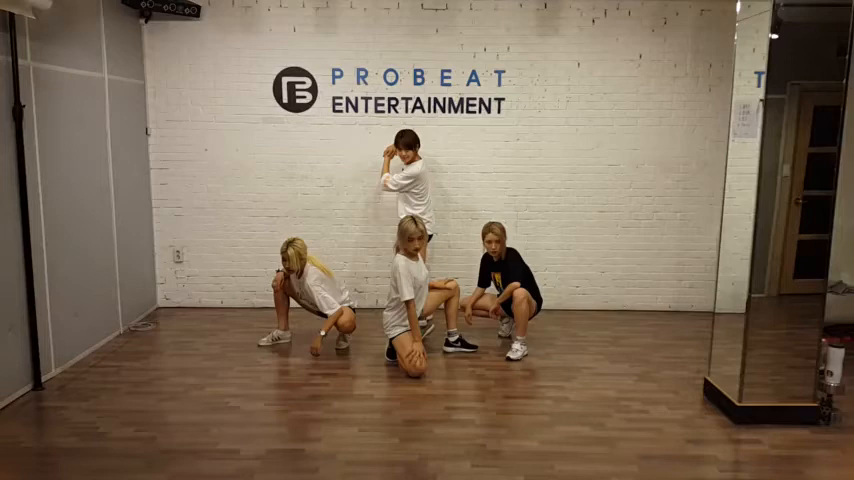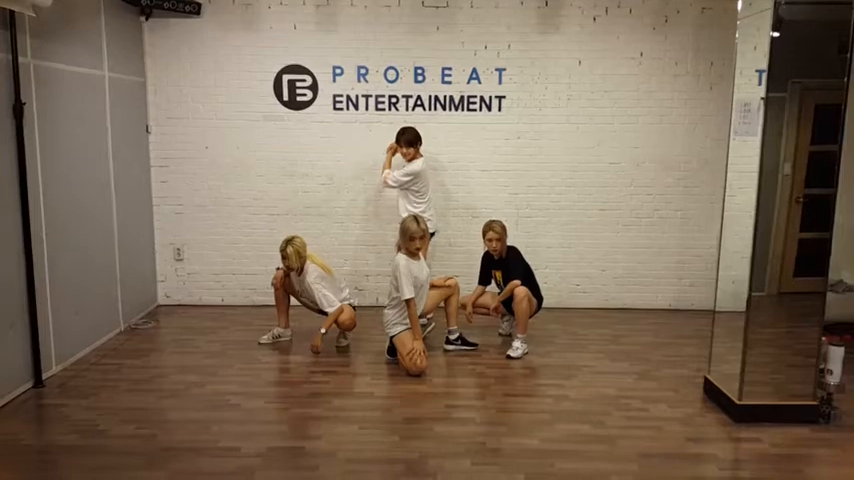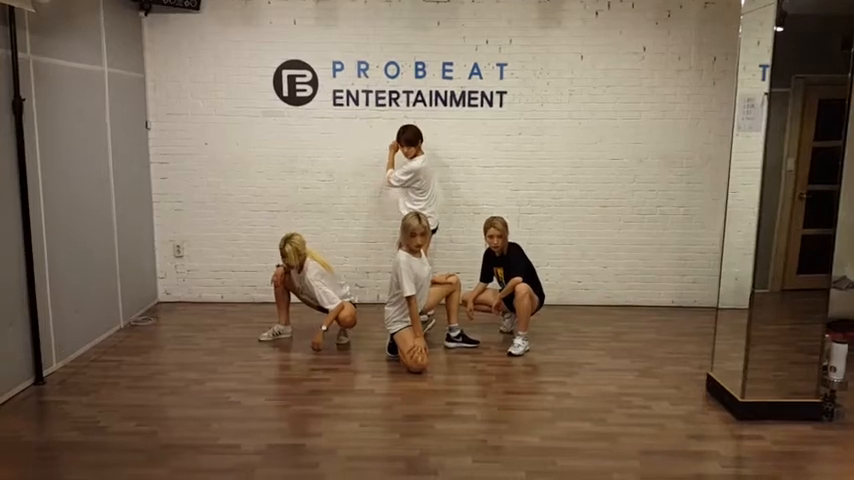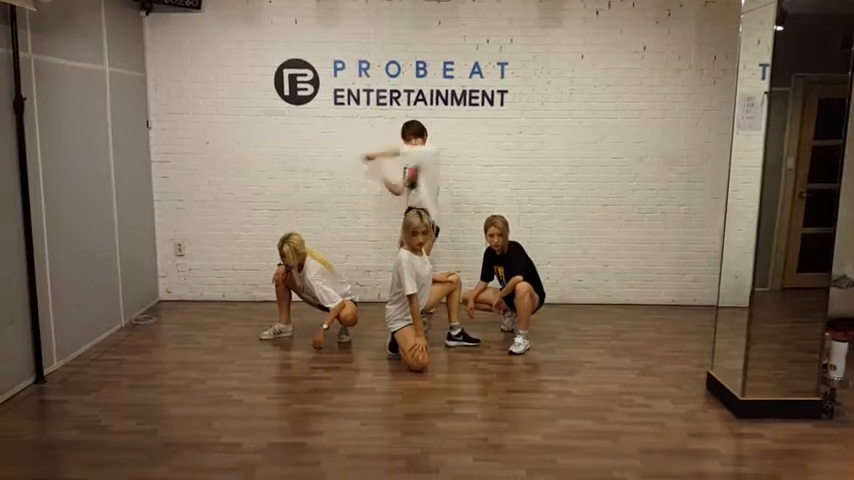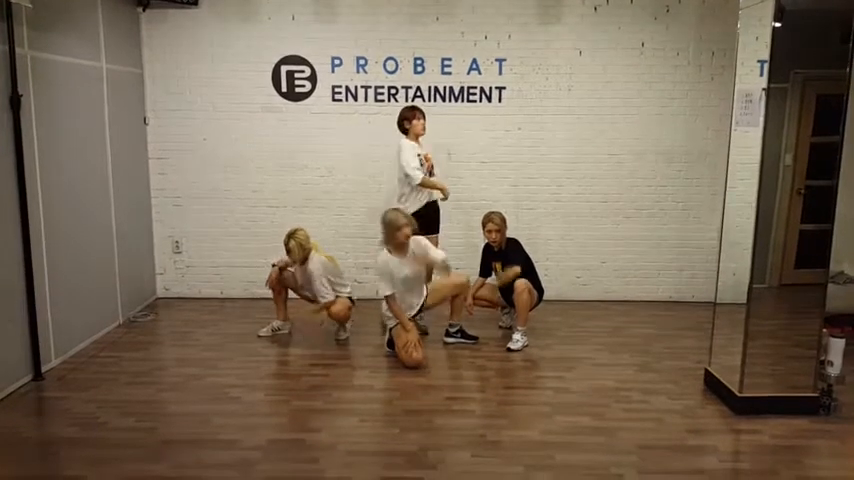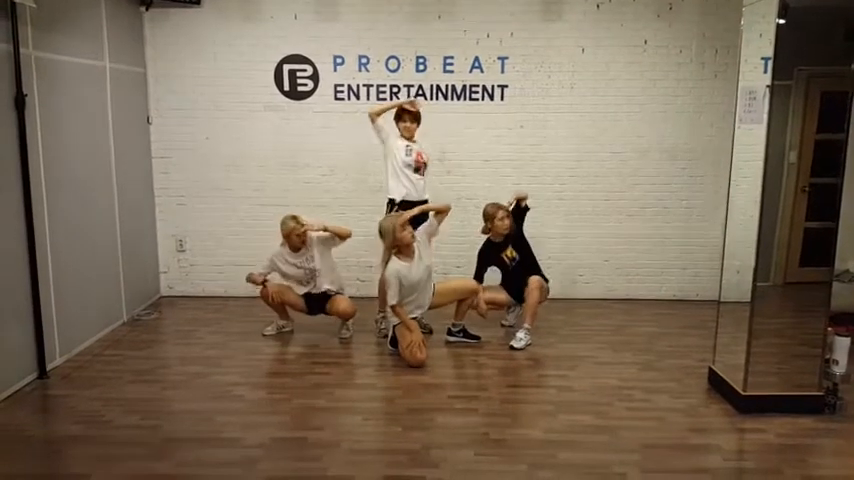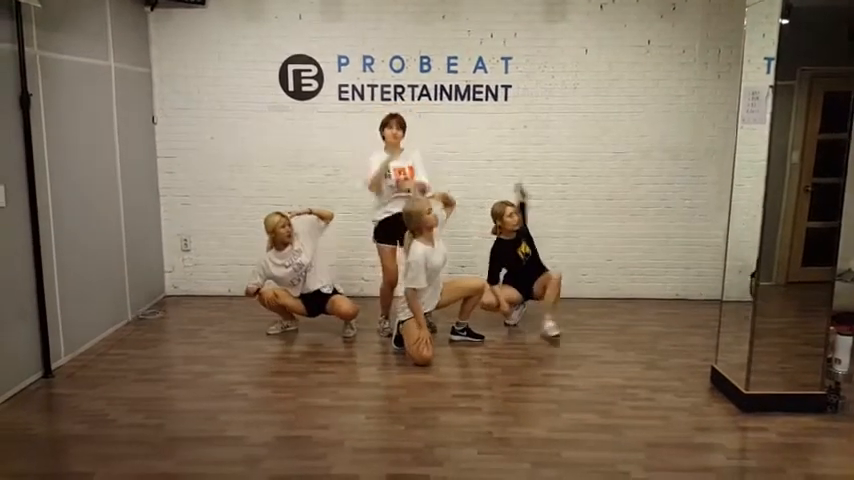
dt=0.5s
person 1, frame 1
left shoulder: (414, 171)
right shoulder: (415, 165)
left elbow: (386, 183)
left wrist: (386, 160)
right wrist: (391, 154)
left ankle: (424, 320)
person 1, frame 2
left shoulder: (414, 169)
right shoulder: (416, 162)
left elbow: (387, 179)
left wrist: (389, 155)
right wrist: (393, 151)
left ankle: (425, 318)
person 1, frame 3
left shoulder: (414, 167)
right shoulder: (420, 161)
left elbow: (391, 179)
left wrist: (391, 154)
right wrist: (395, 151)
left ankle: (425, 314)
right ankle: (423, 309)
person 1, frame 4
left shoulder: (430, 154)
right shoulder: (409, 163)
left elbow: (403, 152)
right elbow: (401, 190)
left wrist: (377, 155)
right wrist: (386, 183)
left hip: (427, 214)
right hip: (413, 212)
person 1, frame 5
left shoulder: (421, 147)
right shoulder: (405, 146)
right elbow: (416, 178)
right wrist: (441, 186)
left hip: (430, 208)
right hip: (412, 211)
left knee: (429, 266)
person 1, frame 6
left shoulder: (421, 148)
right shoulder: (391, 141)
right elbow: (372, 114)
right wrist: (400, 104)
left hip: (421, 206)
right hip: (399, 205)
left ankle: (417, 314)
right ankle: (381, 316)
person 1, frame 7
left shoulder: (414, 158)
right shoulder: (376, 159)
left elbow: (423, 186)
right elbow: (373, 188)
left wrist: (411, 185)
right wrist: (384, 165)
right hip: (386, 221)
right knee: (390, 278)
right ankle: (384, 318)
person 2, frame 1
left shoulder: (416, 255)
right shoulder: (401, 264)
right elbow: (409, 305)
left wrist: (433, 284)
right wrist: (417, 340)
right hip: (399, 320)
left knee: (453, 287)
right knee: (417, 369)
left ankle: (452, 339)
right ankle: (397, 348)
person 2, frame 2
left shoulder: (418, 254)
right shoulder: (402, 263)
right elbow: (410, 303)
left wrist: (433, 283)
right wrist: (418, 339)
left hip: (417, 306)
right hip: (399, 319)
left knee: (452, 285)
right knee: (418, 367)
left ankle: (453, 337)
right ankle: (396, 345)
person 2, frame 3
left shoulder: (419, 251)
right shoulder: (402, 260)
right elbow: (410, 301)
left wrist: (435, 279)
right wrist: (419, 336)
left hip: (418, 303)
right hip: (400, 317)
left knee: (453, 282)
right knee: (418, 364)
left ankle: (454, 334)
right ankle: (398, 342)
person 2, frame 4
left shoulder: (420, 250)
right shoulder: (405, 259)
right elbow: (412, 300)
left wrist: (435, 278)
right wrist: (420, 335)
left hip: (419, 304)
right hip: (402, 316)
left knee: (454, 280)
right knee: (419, 363)
left ankle: (455, 333)
right ankle: (398, 341)
person 2, frame 5
left shoulder: (419, 243)
right shoulder: (383, 261)
left elbow: (445, 270)
right elbow: (390, 300)
left wrist: (428, 261)
right wrist: (409, 330)
left hip: (421, 297)
right hip: (399, 313)
left knee: (463, 282)
right knee: (414, 360)
left ankle: (453, 331)
right ankle: (396, 336)
person 2, frame 6
left shoulder: (421, 237)
right shoulder: (393, 269)
left elbow: (446, 209)
right elbow: (395, 306)
left wrist: (419, 209)
right wrist: (414, 331)
left hip: (427, 295)
right hip: (406, 312)
left knee: (473, 287)
right knee: (417, 359)
left ankle: (456, 330)
right ankle: (399, 335)
person 2, frame 7
left shoulder: (435, 228)
right shoulder: (417, 253)
left elbow: (451, 205)
right elbow: (412, 293)
left wrist: (443, 196)
right wrist: (422, 327)
left hip: (435, 294)
right hip: (413, 308)
left knee: (479, 285)
right knee: (423, 357)
left ankle: (459, 329)
right ankle: (404, 332)
person 3, frame 1
left shoulder: (512, 256)
right shoulder: (486, 258)
left elbow: (515, 284)
right elbow: (481, 286)
left wrist: (496, 302)
right wrist: (469, 305)
left hip: (529, 303)
right hip: (506, 302)
left knee: (519, 293)
right knee: (464, 303)
left ankle: (520, 344)
right ankle: (506, 319)
person 3, frame 2
left shoulder: (512, 254)
right shoulder: (487, 256)
left elbow: (516, 282)
right elbow: (482, 285)
left wrist: (497, 300)
right wrist: (470, 303)
left hip: (530, 301)
right hip: (506, 300)
left knee: (520, 292)
right knee: (465, 301)
left ankle: (521, 342)
right ankle: (507, 317)
person 3, frame 3
left shoulder: (514, 251)
right shoulder: (489, 253)
left elbow: (517, 279)
right elbow: (484, 281)
left wrist: (499, 297)
right wrist: (471, 300)
left hip: (531, 298)
right hip: (508, 297)
left knee: (521, 288)
right knee: (466, 298)
left ankle: (522, 339)
right ankle: (508, 314)
person 3, frame 4
left shoulder: (515, 250)
right shoulder: (489, 252)
left elbow: (518, 278)
right elbow: (484, 280)
left wrist: (499, 296)
right wrist: (472, 299)
left hip: (532, 297)
right hip: (508, 295)
left knee: (522, 287)
right knee: (466, 296)
left ankle: (523, 338)
right ankle: (509, 314)
person 3, frame 5
left shoulder: (512, 245)
right shoulder: (488, 249)
left elbow: (516, 270)
right elbow: (483, 276)
left wrist: (496, 285)
right wrist: (469, 295)
left hip: (530, 293)
right hip: (507, 291)
left knee: (520, 284)
right knee: (468, 293)
left ankle: (521, 335)
right ankle: (508, 309)
person 3, frame 6
left shoulder: (515, 227)
right shoulder: (486, 250)
left elbow: (523, 197)
right elbow: (478, 279)
left wrist: (513, 201)
left hip: (536, 288)
right hip: (510, 289)
left knee: (534, 281)
left ankle: (525, 332)
right ankle: (513, 307)
person 3, frame 7
left shoulder: (520, 226)
right shoulder: (498, 248)
left elbow: (522, 203)
right elbow: (492, 280)
left wrist: (520, 193)
right wrist: (502, 301)
left hip: (537, 279)
right hip: (515, 286)
left knee: (555, 277)
right knee: (485, 302)
left ankle: (548, 321)
right ankle: (517, 305)
person 4, frame 1
left shoulder: (311, 281)
right shoulder: (296, 266)
left elbow: (336, 311)
right elbow: (287, 270)
left wrist: (319, 336)
right wrist: (281, 273)
left hip: (340, 306)
right hip: (319, 302)
left knee: (346, 324)
right knee: (279, 284)
left ankle: (344, 335)
right ankle: (283, 331)
person 4, frame 2
left shoulder: (312, 278)
right shoulder: (297, 263)
left elbow: (337, 308)
right elbow: (287, 268)
left wrist: (320, 334)
right wrist: (280, 271)
left hip: (340, 303)
right hip: (318, 300)
left knee: (346, 322)
right knee: (280, 281)
left ankle: (343, 333)
right ankle: (283, 329)
person 4, frame 3
left shoulder: (312, 275)
right shoulder: (297, 260)
left elbow: (337, 305)
right elbow: (287, 265)
left wrist: (321, 331)
right wrist: (281, 268)
left hip: (341, 301)
right hip: (318, 298)
left knee: (347, 319)
right knee: (280, 279)
left ankle: (344, 329)
right ankle: (283, 326)
person 4, frame 4
left shoulder: (312, 275)
right shoulder: (300, 258)
left elbow: (338, 303)
right elbow: (287, 264)
left wrist: (322, 329)
right wrist: (282, 266)
left hip: (342, 299)
right hip: (320, 296)
left knee: (348, 317)
right knee: (281, 277)
left ankle: (345, 328)
right ankle: (284, 325)
person 4, frame 5
left shoulder: (315, 266)
right shoulder: (301, 252)
left elbow: (328, 300)
right elbow: (285, 262)
right wrist: (277, 267)
left hip: (339, 295)
right hip: (316, 294)
left knee: (337, 313)
right knee: (275, 278)
left ankle: (343, 322)
right ankle: (282, 321)
person 4, frame 6
left shoulder: (317, 240)
right shoulder: (279, 256)
left elbow: (347, 234)
right elbow: (251, 277)
left wrist: (322, 228)
right wrist: (265, 282)
left hip: (329, 296)
right hip: (304, 298)
left knee: (347, 310)
right knee: (267, 292)
left ankle: (345, 322)
right ankle: (284, 321)
person 4, frame 7
left shoulder: (304, 236)
right shoulder: (267, 261)
left elbow: (329, 215)
right elbow: (249, 289)
left wrist: (305, 211)
right wrist: (260, 291)
left hip: (325, 293)
right hip: (301, 301)
left knee: (349, 311)
right knee: (265, 296)
left ankle: (348, 321)
right ankle: (289, 320)
